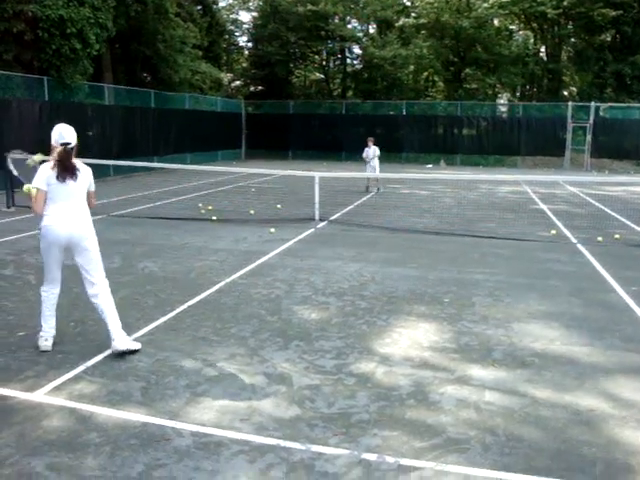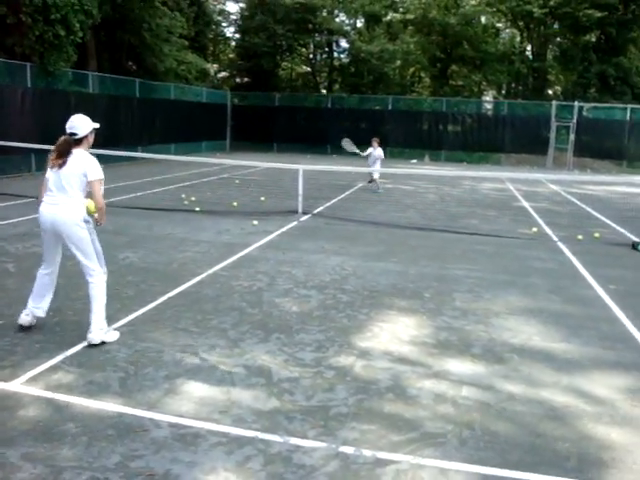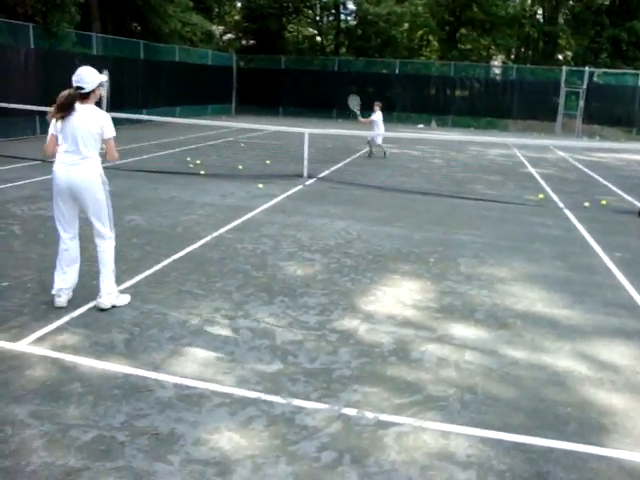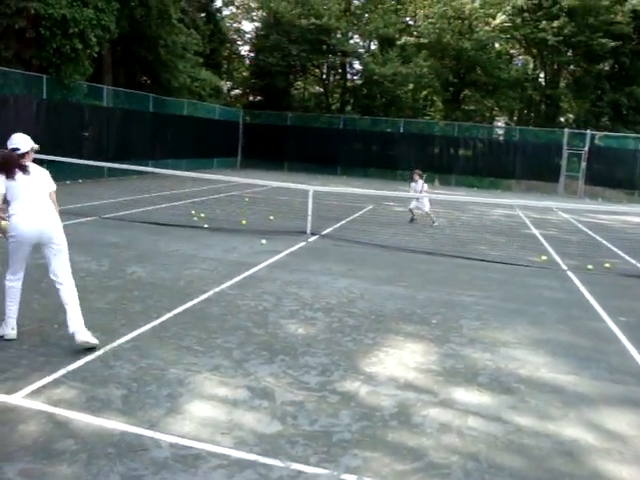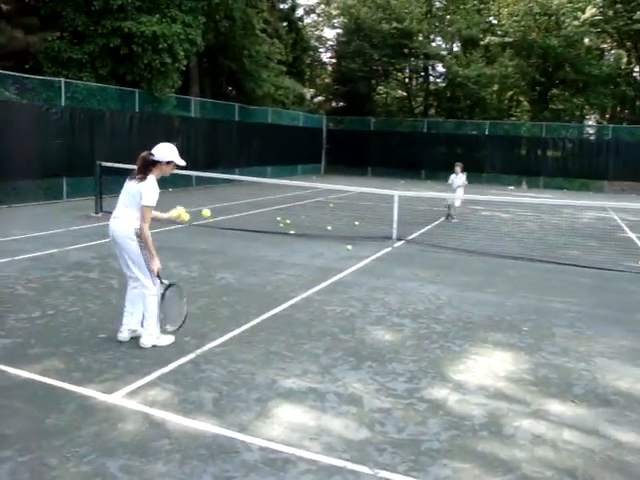
dt=1s
person 1, frame 1
left shoulder: (45, 169)
right shoulder: (85, 170)
left elbow: (38, 209)
left wrist: (41, 202)
left hip: (53, 229)
right hip: (81, 229)
left knee: (51, 284)
right knee: (98, 285)
left ankle: (46, 337)
right ankle: (118, 338)
person 1, frame 2
left shoulder: (56, 158)
right shoulder: (90, 162)
left elbow: (44, 194)
right elbow: (99, 204)
right wrist: (100, 218)
left hip: (47, 215)
right hip: (71, 219)
left knee: (48, 266)
right knee: (96, 273)
left ankle: (30, 313)
right ankle: (97, 330)
person 1, frame 3
left shoulder: (61, 115)
right shoulder: (101, 117)
left elbow: (49, 151)
right elbow: (112, 157)
left hip: (61, 176)
right hip: (88, 178)
left knee: (67, 238)
right knee: (104, 236)
left ankle: (61, 292)
right ankle: (107, 293)
person 1, frame 4
right shoulder: (42, 173)
right elbow: (55, 207)
left hip: (21, 226)
right hip: (49, 224)
right knee: (63, 279)
right ankle: (79, 331)
person 1, frame 5
left shoulder: (137, 175)
right shoulder: (151, 187)
right elbow: (144, 226)
left wrist: (164, 216)
right wrist: (154, 257)
left hip: (116, 227)
right hip: (129, 232)
left knee: (135, 280)
right knee: (150, 283)
left ankle: (128, 328)
right ankle: (150, 334)
